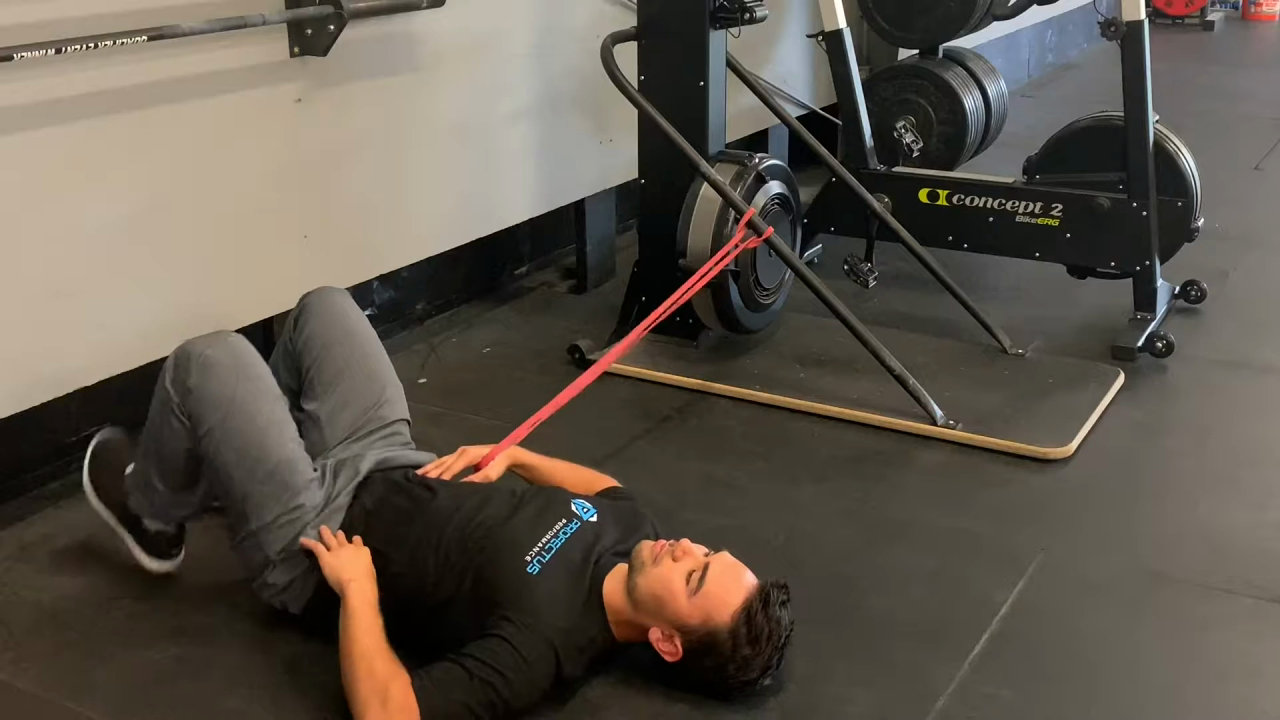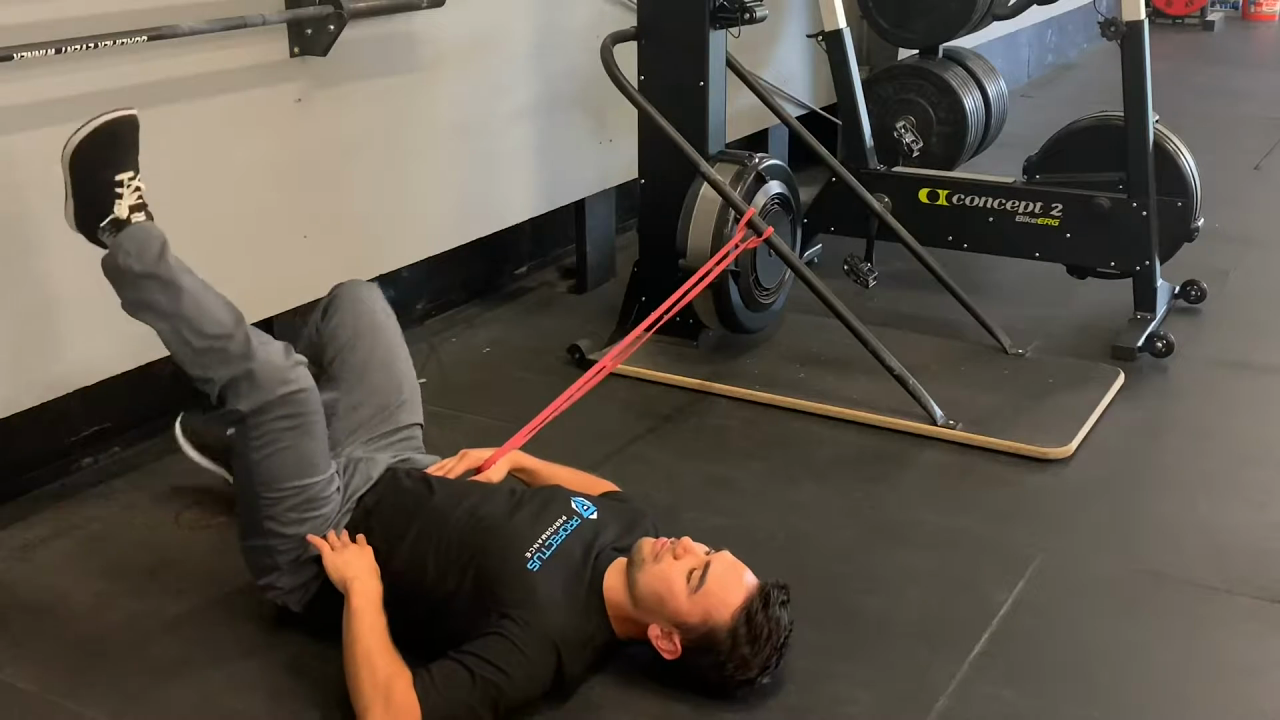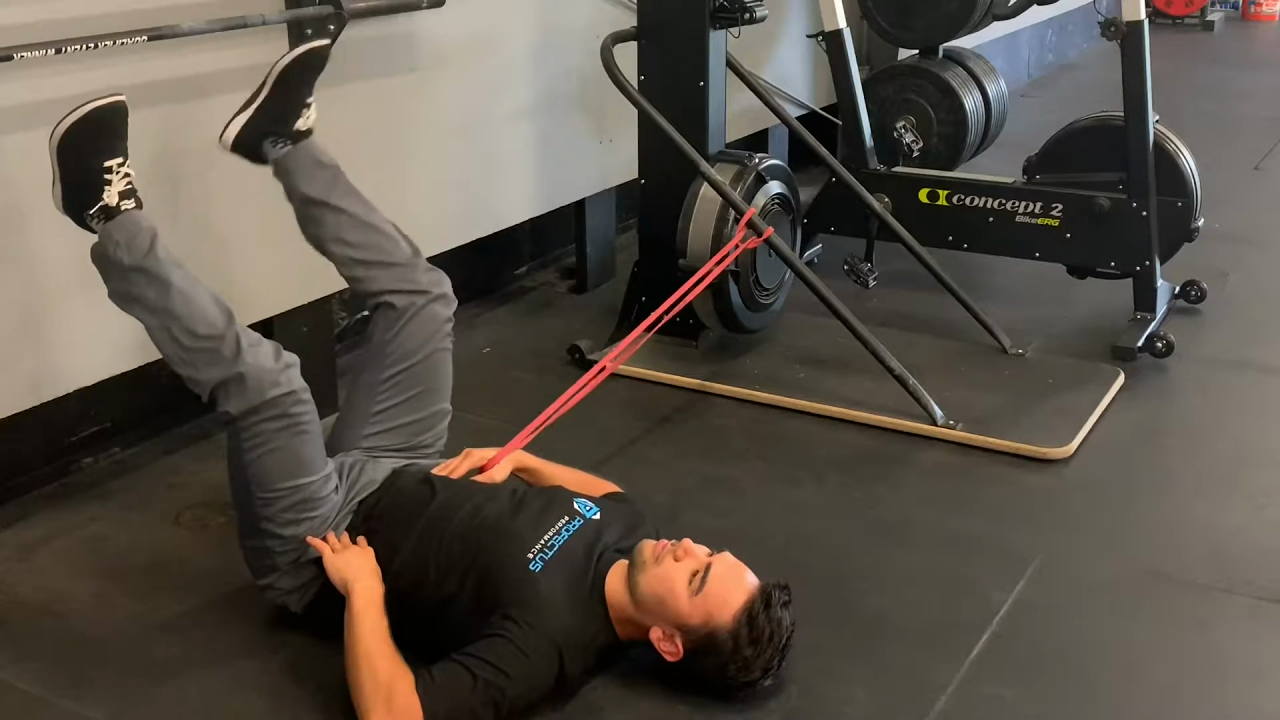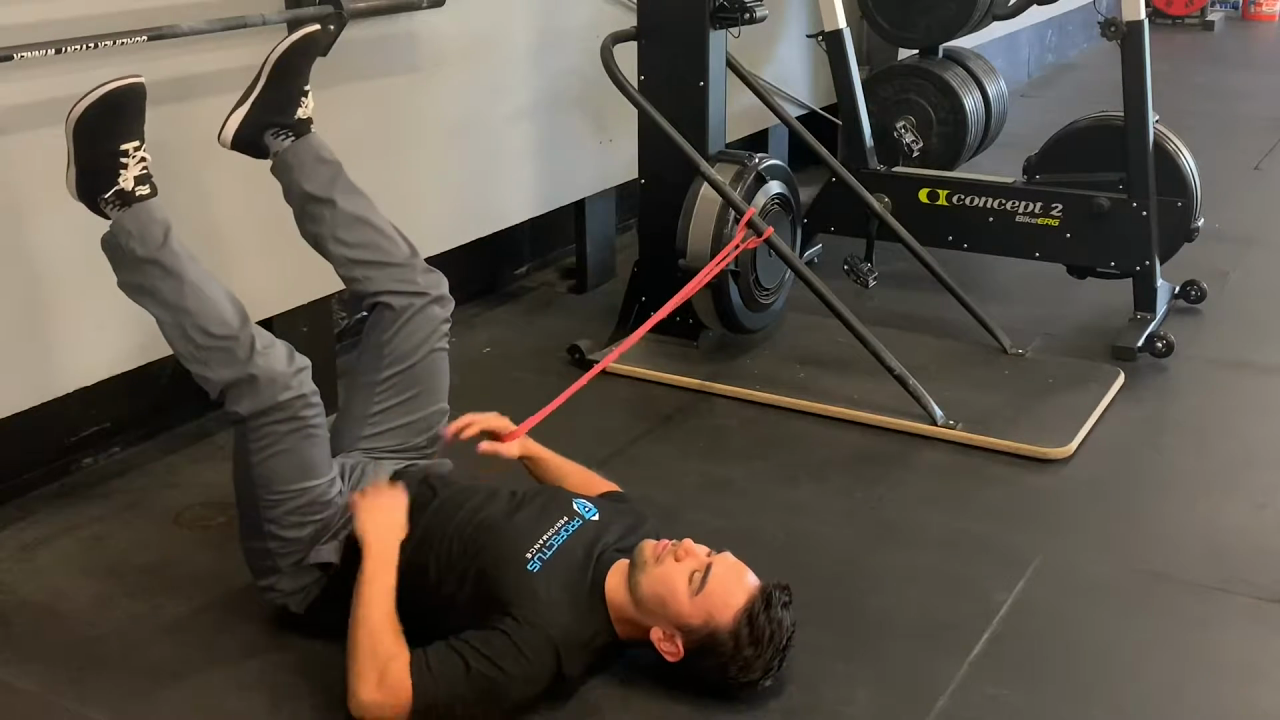
dt=0.5s
person 1, frame 1
left shoulder: (546, 640)
right shoulder: (628, 536)
right elbow: (600, 482)
left wrist: (356, 586)
right wrist: (512, 456)
left hip: (316, 541)
right hip: (390, 474)
left knee: (211, 360)
right knee: (324, 306)
left ankle: (152, 520)
right ankle: (238, 463)
person 1, frame 2
left shoulder: (547, 637)
right shoulder: (627, 531)
right elbow: (596, 490)
left wrist: (362, 587)
right wrist: (513, 461)
left hip: (319, 550)
right hip: (394, 476)
left knee: (274, 375)
right knee: (352, 303)
left ankle: (124, 233)
right ankle: (243, 446)
person 1, frame 3
left shoulder: (551, 638)
right shoulder: (627, 539)
right elbow: (605, 490)
left wrist: (363, 588)
right wrist: (518, 460)
left hip: (320, 544)
right hip: (391, 480)
left knee: (262, 375)
right knee: (420, 293)
left ankle: (113, 219)
right ankle: (282, 139)
person 1, frame 4
left shoulder: (549, 638)
right shoulder: (627, 536)
right elbow: (601, 488)
left wrist: (379, 545)
right wrist: (527, 447)
left hip: (317, 551)
right hip: (390, 478)
left knee: (272, 377)
right knee: (415, 295)
left ankle: (127, 205)
right ankle: (282, 135)
